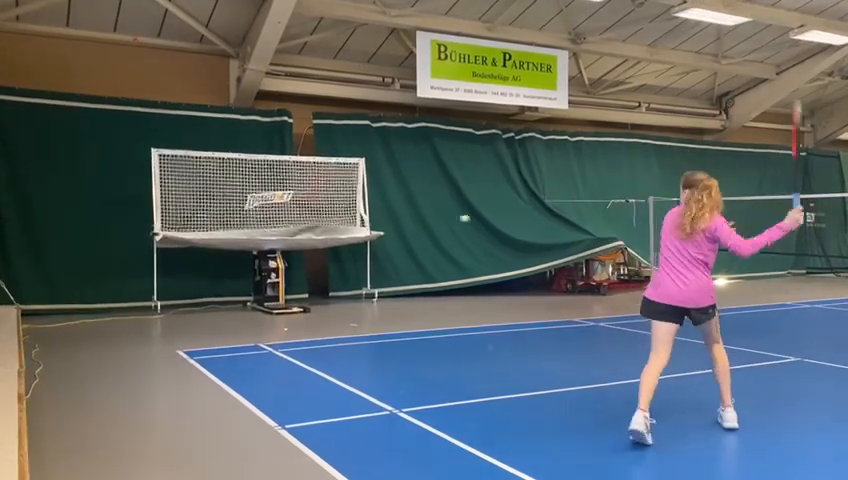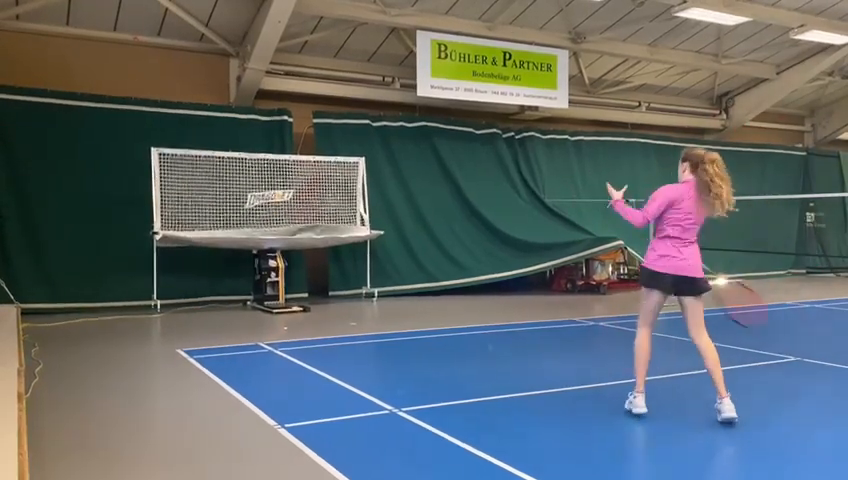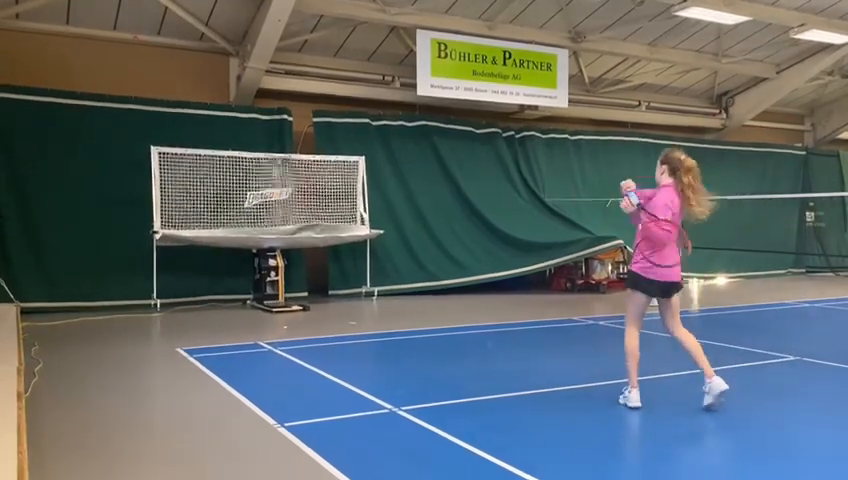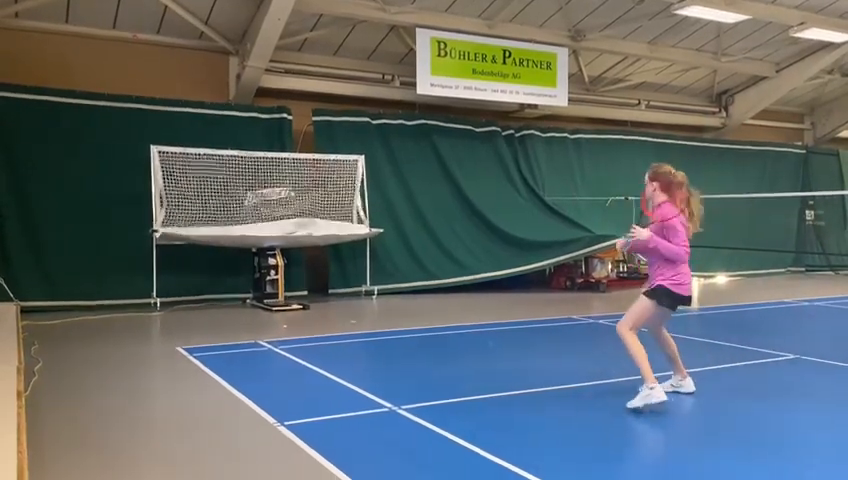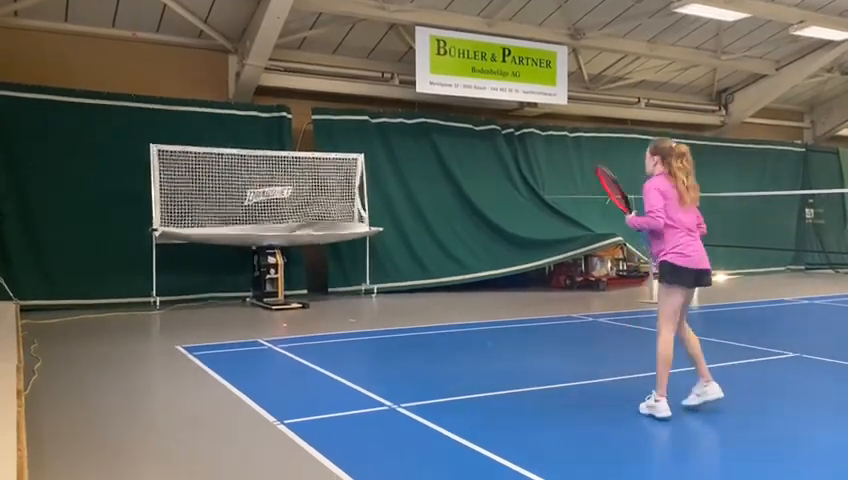
dt=0.3s
person 1, frame 1
left shoulder: (671, 217)
right shoulder: (714, 221)
right elbow: (745, 249)
right wrist: (786, 225)
left hip: (662, 296)
right hip: (699, 296)
left knee: (657, 358)
right knee: (715, 346)
left ankle: (641, 415)
right ankle: (727, 409)
person 1, frame 2
left shoulder: (669, 192)
right shoulder: (706, 198)
left elbow: (641, 220)
left wrist: (618, 202)
left hip: (660, 268)
right hip: (691, 271)
left knee: (644, 330)
right knee: (699, 335)
left ankle: (639, 396)
right ankle: (724, 400)
person 1, frame 3
left shoulder: (666, 197)
right shoulder: (664, 193)
left elbow: (663, 238)
right elbow: (637, 203)
left wrist: (638, 214)
right wrist: (630, 191)
left hip: (647, 271)
right hip: (669, 273)
left knee: (632, 327)
right knee: (675, 327)
left ankle: (633, 391)
right ankle: (711, 379)
person 1, frame 4
left shoulder: (670, 216)
right shoulder: (658, 211)
left elbow: (682, 254)
right elbow: (651, 246)
left wrist: (650, 239)
right wrist: (631, 244)
left hip: (669, 285)
right hip: (668, 284)
left knee: (625, 328)
right knee: (656, 330)
left ankle: (652, 388)
right ankle: (682, 378)
person 1, frame 5
left shoulder: (655, 184)
right shoulder: (681, 188)
left elbow: (656, 219)
right elbow: (700, 227)
left wrist: (632, 220)
left hip: (677, 261)
right hip: (695, 262)
left knee: (666, 328)
right knee: (679, 325)
left ankle: (659, 399)
right ankle: (706, 383)
